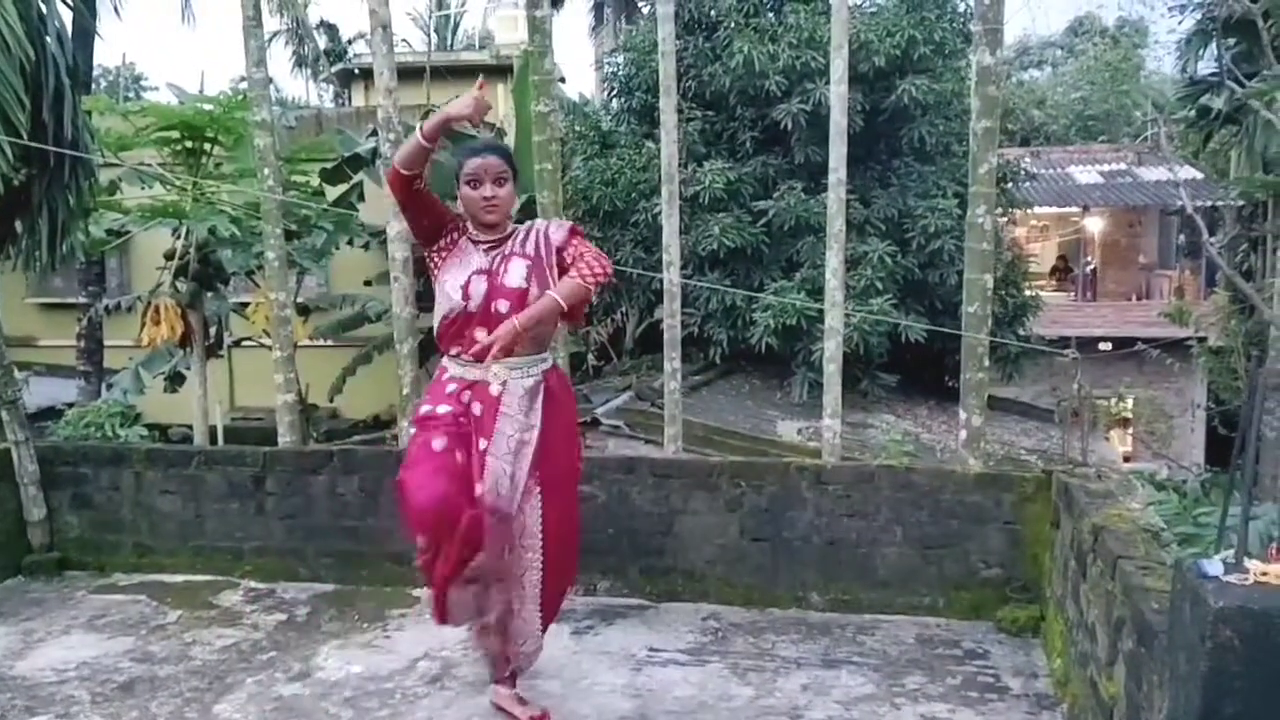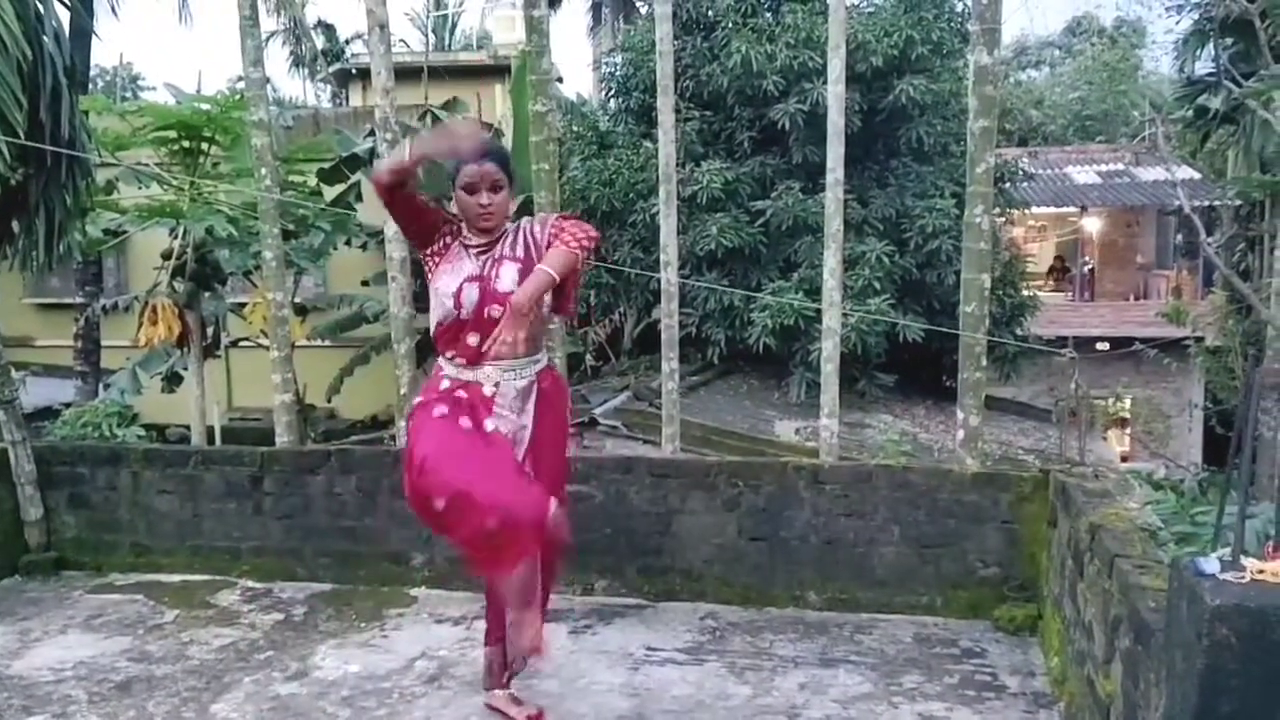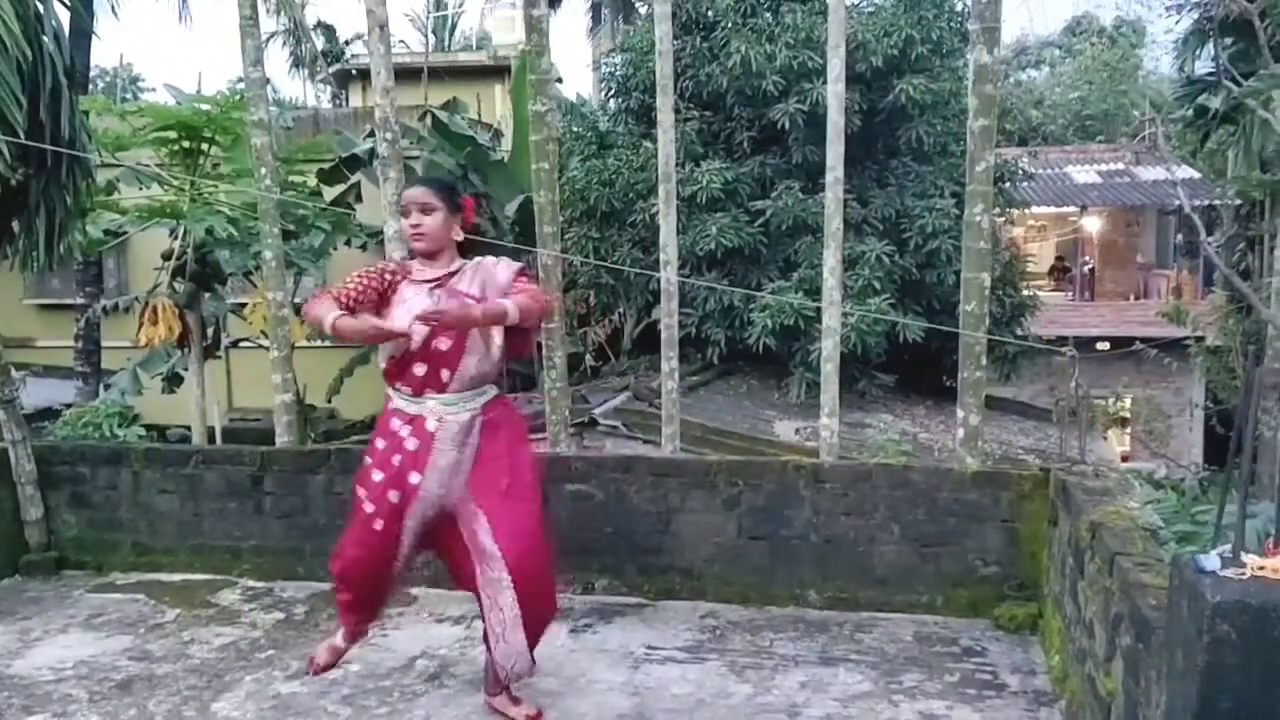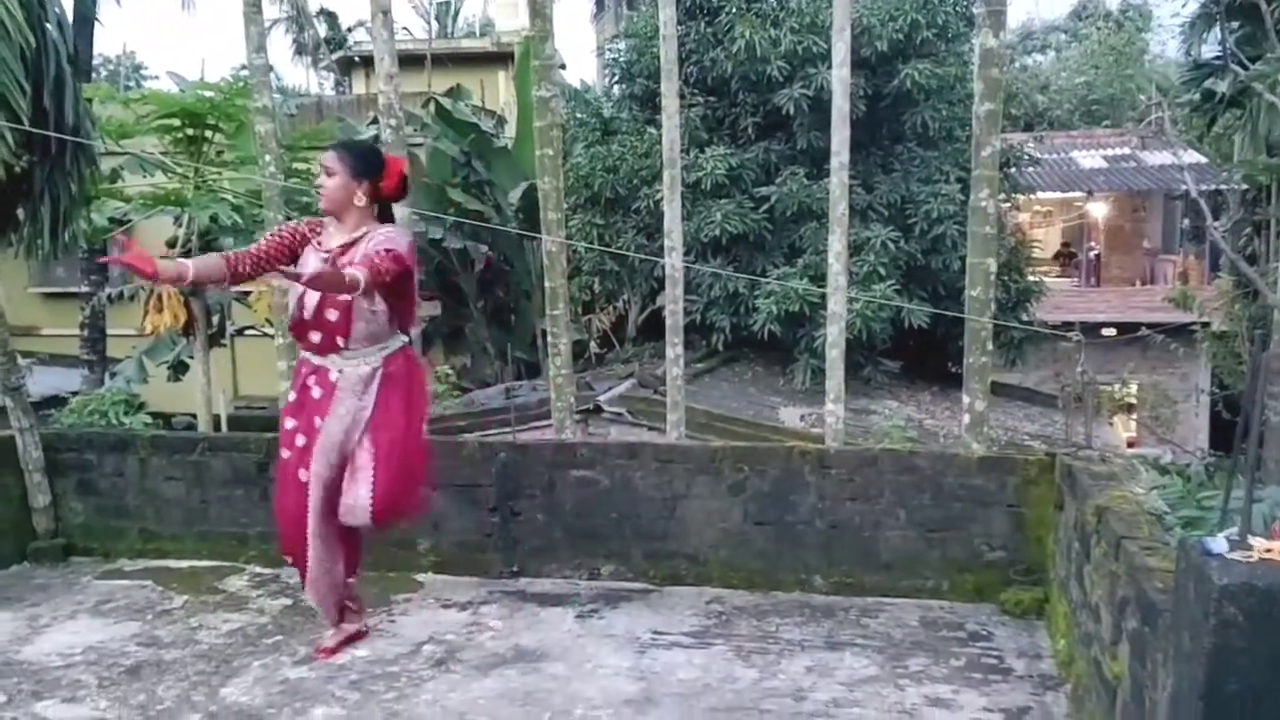
dt=0.5s
person 1, frame 1
left shoulder: (547, 238)
right shoulder: (445, 239)
left elbow: (594, 268)
right elbow: (401, 177)
left wrist: (523, 322)
right wrist: (446, 118)
left hip: (533, 402)
right hip: (459, 395)
left knee: (535, 538)
right knee: (435, 499)
right ankle: (477, 609)
person 1, frame 2
left shoulder: (534, 237)
right shoulder: (438, 239)
left elbow: (580, 237)
right elbow: (387, 183)
left wrist: (525, 300)
right wrist: (434, 144)
left hip: (526, 404)
right hip: (455, 398)
left knee: (525, 524)
right knee: (453, 479)
right ankle: (516, 608)
person 1, frame 3
left shoulder: (490, 274)
right shoulder: (390, 278)
left elbow: (534, 302)
right elbow: (318, 305)
left wrist: (476, 315)
right wrist: (350, 326)
left hip: (479, 435)
right hip: (406, 433)
left knee: (509, 557)
right knee: (372, 546)
right ankle: (349, 629)
person 1, frame 4
left shoulder: (390, 241)
right shoulder: (307, 233)
left elbow: (370, 273)
right elbow: (240, 263)
left wrist: (333, 279)
right wrist: (164, 269)
left hip: (378, 383)
right hip: (317, 384)
left knee: (366, 499)
right knee: (308, 499)
right ankle: (345, 615)
